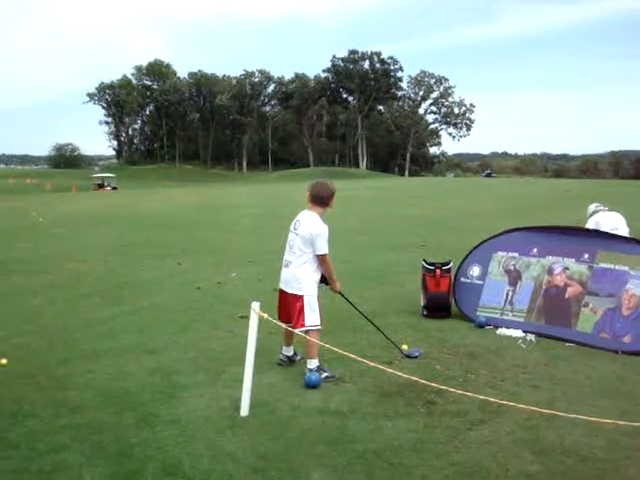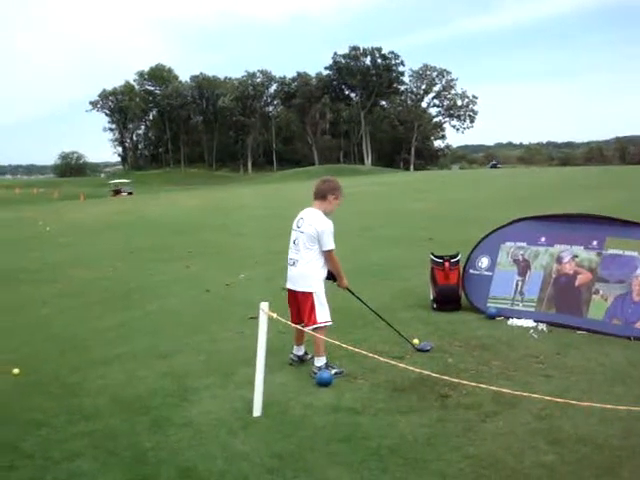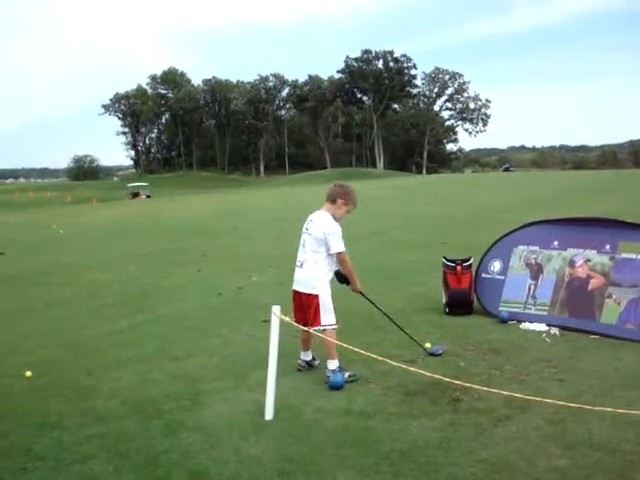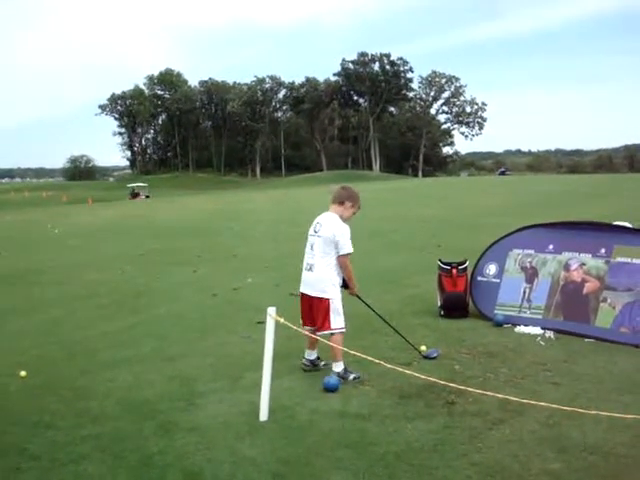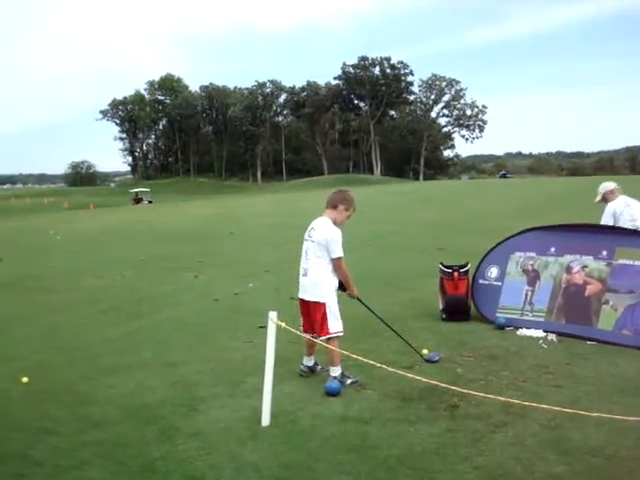
dt=1s
person 1, frame 1
left shoulder: (300, 217)
right shoulder: (319, 227)
right elbow: (323, 260)
left wrist: (324, 276)
right wrist: (334, 282)
left hip: (288, 278)
right hip: (303, 283)
left knee: (291, 321)
right knee: (311, 326)
left ankle: (287, 354)
right ankle: (313, 367)
person 1, frame 2
left shoulder: (302, 215)
right shoulder: (324, 223)
right elbow: (330, 256)
left wrist: (328, 271)
right wrist: (341, 278)
left hip: (295, 277)
right hip: (310, 280)
left knee: (300, 320)
right knee: (319, 323)
left ankle: (298, 353)
right ankle: (320, 365)
person 1, frame 3
left shoulder: (312, 218)
right shoulder: (331, 226)
right elbow: (342, 259)
right wrist: (354, 282)
left hip: (301, 281)
right hip: (316, 283)
left knee: (306, 323)
right knee: (328, 325)
left ankle: (306, 359)
right ankle: (333, 369)
person 1, frame 4
left shoulder: (318, 221)
right shoulder: (340, 228)
right elbow: (344, 262)
left wrist: (346, 283)
right wrist: (352, 286)
left hip: (308, 282)
right hip: (325, 286)
left knee: (312, 325)
right knee: (335, 328)
left ankle: (310, 358)
right ankle: (338, 369)
person 1, frame 5
left shoulder: (314, 225)
right shoulder: (332, 231)
right elbow: (339, 266)
left wrist: (342, 282)
right wrist: (350, 287)
left hip: (307, 287)
right hip: (322, 290)
left knee: (313, 330)
right knee: (332, 333)
left ankle: (308, 364)
right ankle: (336, 374)
